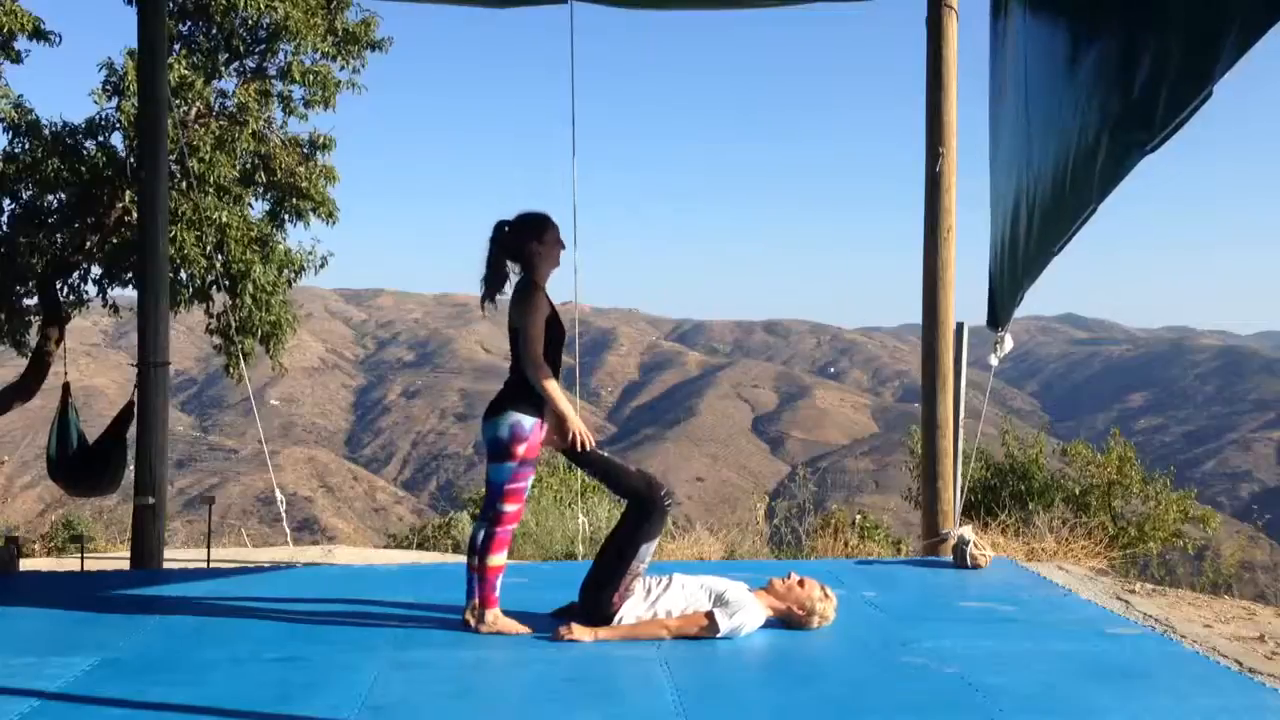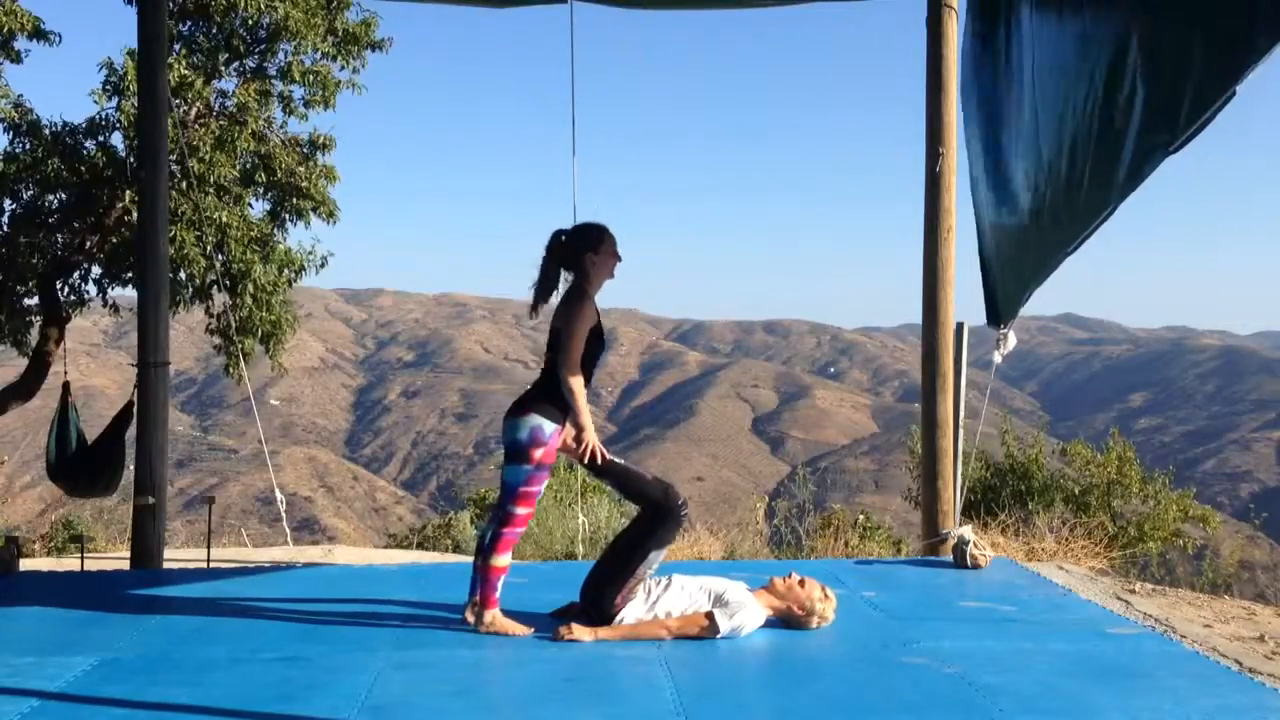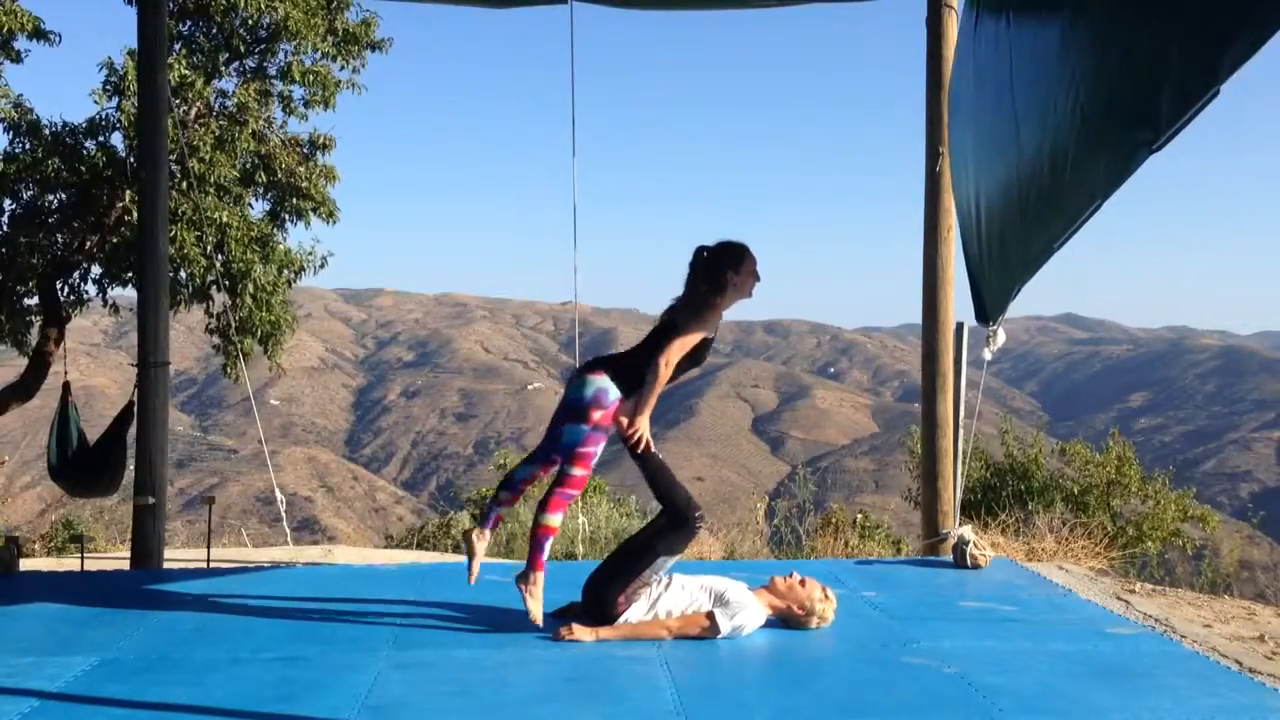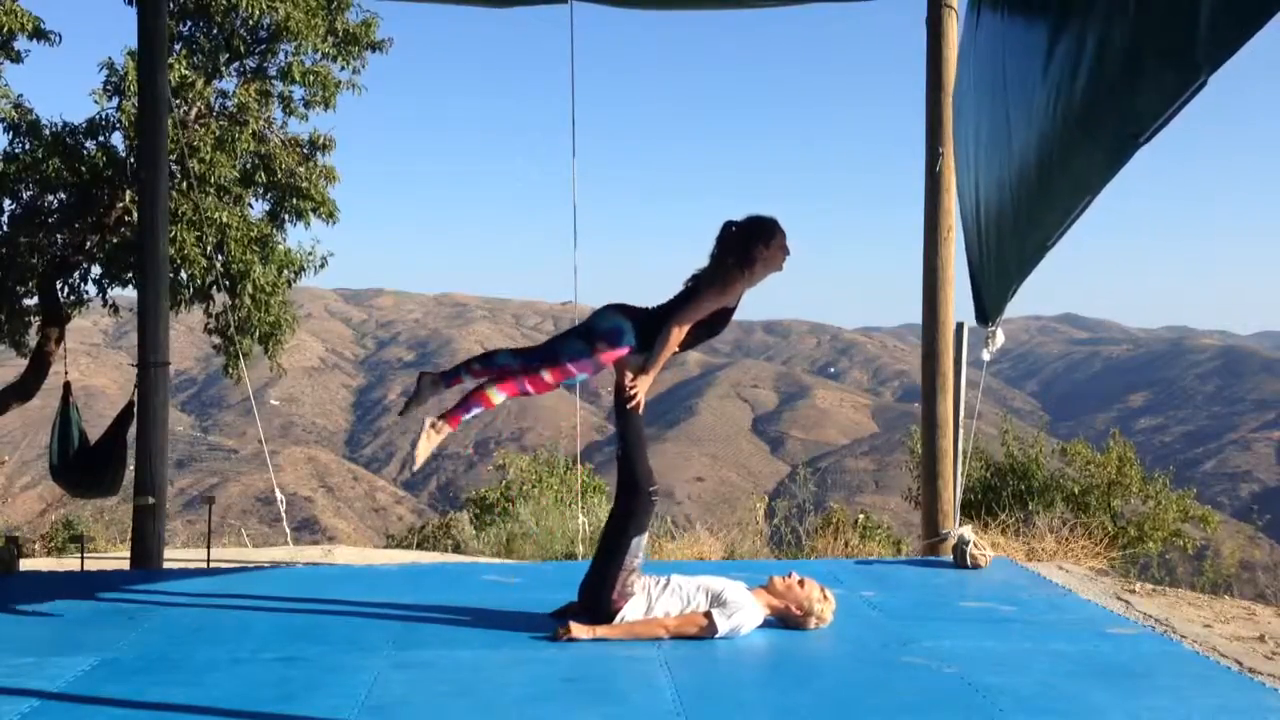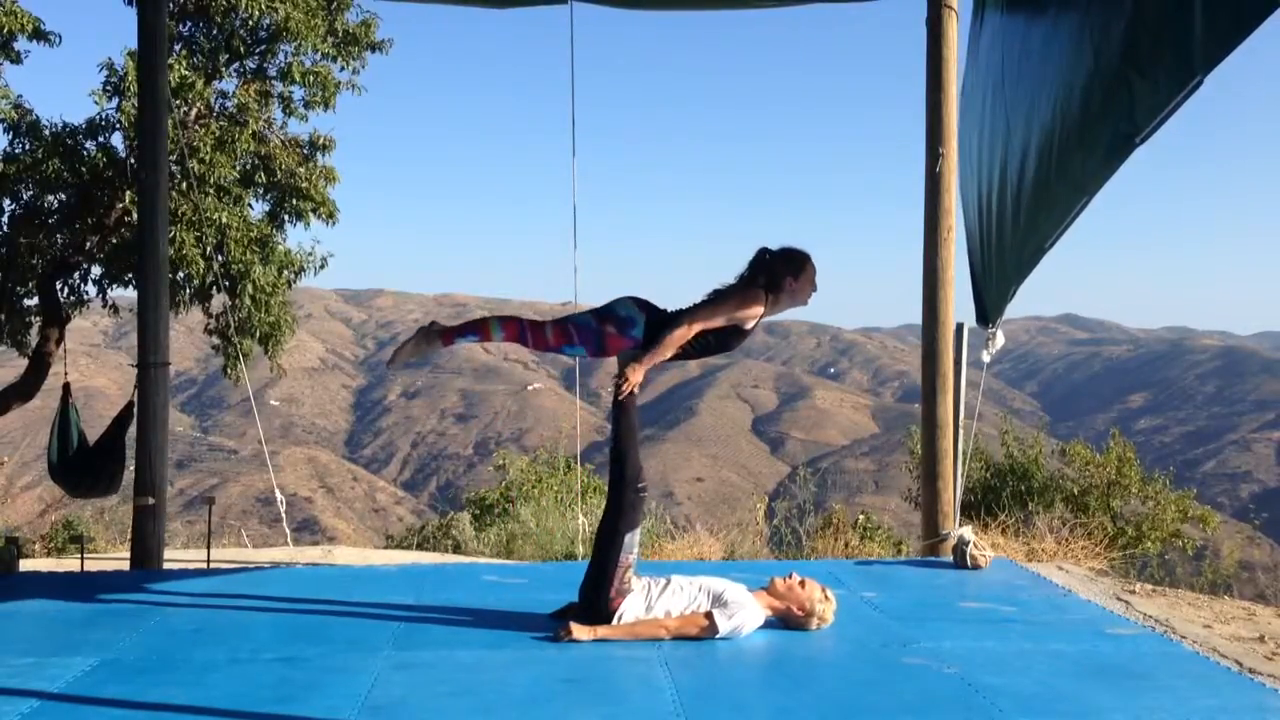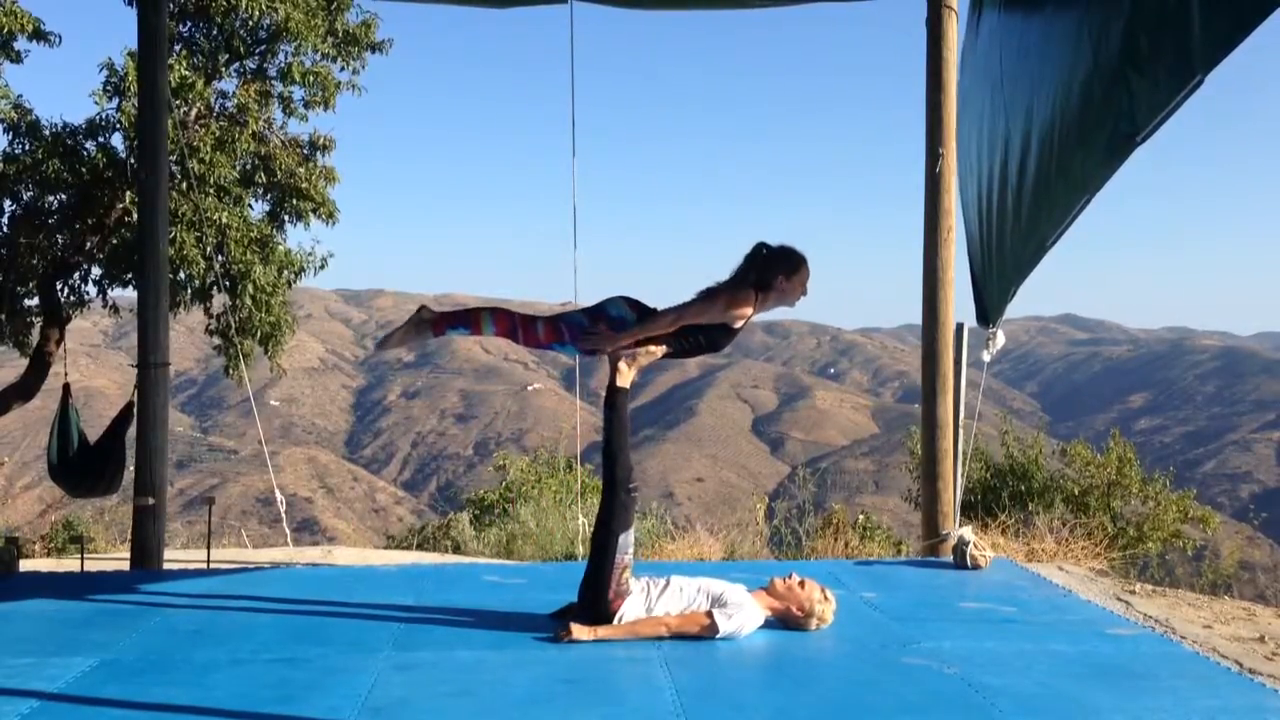
dt=0.7s
person 1, frame 1
left shoulder: (529, 293)
right shoulder: (532, 294)
right elbow: (534, 364)
left wrist: (554, 415)
right wrist: (569, 414)
left hip: (512, 414)
right hip: (517, 418)
left knee: (493, 514)
right knee: (505, 516)
left ankle: (476, 605)
right ankle: (489, 613)
person 1, frame 2
left shoulder: (576, 300)
right shoulder: (582, 303)
right elbow: (569, 371)
left wrist: (569, 423)
right wrist: (586, 427)
left hip: (534, 416)
right hip: (538, 421)
left knee: (505, 513)
right knee: (514, 517)
left ankle: (476, 604)
right ankle: (487, 613)
person 1, frame 3
left shoulder: (696, 305)
right shoulder: (710, 314)
right elbow: (664, 361)
left wrist: (631, 405)
right wrist: (643, 415)
left hip: (596, 378)
right hip: (603, 390)
left knee: (543, 459)
right knee: (569, 482)
left ankle: (483, 531)
right ankle: (534, 575)
person 1, frame 4
left shoulder: (727, 274)
right shoulder: (733, 284)
right elbow: (677, 325)
left wrist: (645, 363)
right wrist: (648, 375)
left hip: (620, 326)
right hip: (620, 333)
left knee: (528, 359)
right knee: (533, 378)
left ankle: (438, 380)
right ankle: (441, 425)
person 1, frame 5
left shoulder: (750, 301)
right shoulder: (752, 306)
right elbow: (688, 326)
left wrist: (641, 360)
right wrist: (642, 365)
left hip: (635, 325)
right hip: (631, 329)
left knee: (539, 333)
right knee: (536, 334)
left ankle: (441, 334)
right ankle: (439, 338)
person 1, frame 6
left shoulder: (739, 296)
right shoulder: (742, 304)
right elbow: (677, 317)
left wrist: (623, 339)
right wrist: (621, 341)
left hip: (625, 322)
right hip: (623, 325)
left knee: (530, 329)
right knee: (527, 330)
left ankle: (434, 320)
right ankle: (426, 328)
person 2, frame 1
left shoulder: (745, 616)
right shoulder: (745, 597)
left elbow: (670, 628)
left wrist: (595, 633)
left hip: (613, 607)
right hip: (623, 598)
left knee: (653, 497)
person 2, frame 2
left shoulder: (746, 616)
right shoulder: (743, 595)
left elbow: (670, 629)
left wrist: (596, 633)
left hip: (614, 606)
right hip: (613, 603)
left knee: (669, 505)
person 2, frame 3
left shoulder: (746, 615)
right shoulder: (744, 598)
left elbow: (671, 628)
left wrist: (596, 633)
left hip: (615, 605)
right hip: (615, 600)
left knee: (686, 517)
person 2, frame 4
left shoulder: (744, 615)
right shoulder: (741, 596)
left elbow: (668, 628)
left wrist: (593, 631)
left hip: (613, 609)
right hip: (614, 604)
left knee: (641, 495)
left ankle: (627, 391)
person 2, frame 5
left shoulder: (745, 615)
right shoulder: (744, 600)
left elbow: (668, 627)
left wrist: (594, 632)
left hip: (614, 606)
right hip: (618, 602)
left knee: (629, 492)
person 2, frame 6
left shoulder: (745, 617)
right shoulder: (742, 600)
left elbow: (668, 626)
left wrist: (594, 631)
left hip: (612, 610)
right hip: (616, 607)
left knee: (620, 499)
left ankle: (621, 379)
